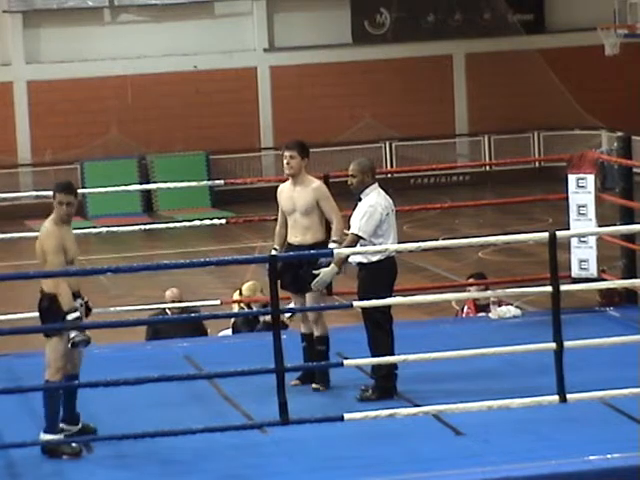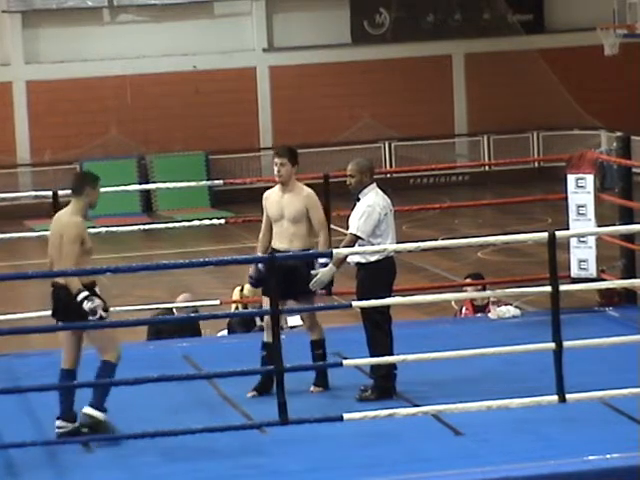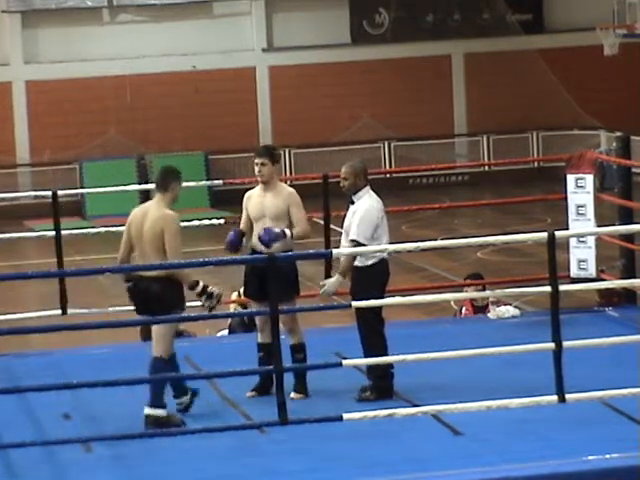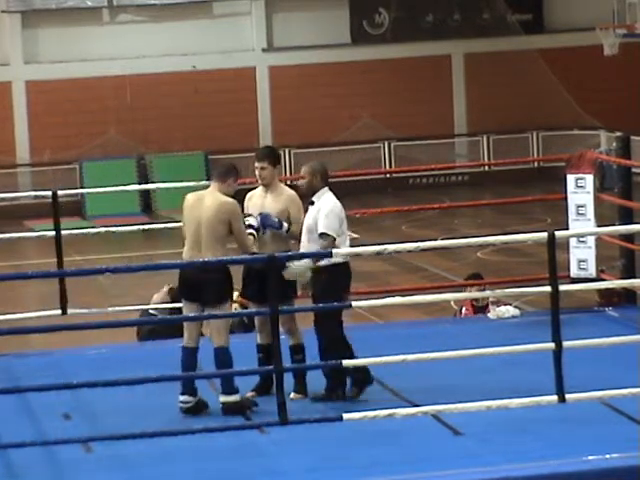
dt=1s
person 1, frame 1
left shoulder: (64, 226)
right shoulder: (52, 233)
right elbow: (59, 281)
left wrist: (81, 300)
right wrist: (74, 319)
left hip: (68, 300)
right hip: (56, 305)
left knee: (73, 365)
right knee: (56, 370)
left ankle: (70, 423)
right ankle: (50, 437)
person 1, frame 2
left shoulder: (60, 217)
right shoulder: (75, 223)
right elbow: (67, 271)
right wrist: (85, 298)
left hip: (62, 294)
right hip: (77, 294)
left knee: (69, 361)
right knee: (111, 353)
left ankle: (66, 421)
right ankle: (94, 412)
person 1, frame 3
left shoulder: (136, 213)
right shoulder: (169, 218)
left elbow: (122, 258)
right elbow: (175, 265)
left wrist: (131, 284)
right wrist: (201, 289)
left hip: (142, 283)
right hip: (163, 286)
left knee: (164, 345)
right knee: (161, 350)
left ankle: (182, 395)
right ankle: (155, 411)
person 1, frame 4
left shoulder: (189, 199)
right shoulder: (230, 205)
right elbow: (246, 249)
right wrist: (251, 229)
left hip: (189, 271)
right hip: (215, 273)
left knee: (190, 338)
right knee: (220, 339)
left ankle: (187, 397)
right ankle: (229, 398)
person 2, frame 1
left shoulder: (317, 188)
right shoulder: (282, 190)
left elbow: (336, 220)
left wrist: (333, 249)
right wrist: (275, 252)
left hip: (314, 252)
right hip: (292, 252)
left knee: (314, 316)
right knee: (302, 316)
left ankle: (322, 374)
right ankle: (309, 370)
person 2, frame 2
left shoulder: (307, 196)
right shoulder: (268, 196)
left elbow: (322, 232)
left wrist: (322, 262)
right wrist: (258, 260)
left hip: (300, 260)
right hip: (275, 260)
left knee: (310, 321)
right knee: (270, 323)
left ankle: (321, 377)
right ankle: (266, 380)
person 2, frame 3
left shoulder: (288, 195)
right shoulder: (249, 197)
left elbow: (305, 229)
right elbow: (244, 229)
left wrist: (283, 234)
right wrist: (237, 236)
left hip: (282, 262)
right hip: (257, 262)
left knee: (289, 323)
right knee: (262, 324)
left ankle: (300, 382)
right ankle: (265, 381)
person 2, frame 4
left shoulder: (289, 197)
right shoulder: (250, 197)
left elbow: (301, 233)
left wrist: (280, 226)
left hip: (280, 264)
right hip: (255, 264)
left knee: (288, 324)
right knee: (261, 325)
left ankle: (300, 381)
right ankle: (265, 380)
person 3, frame 1
left shoulder: (372, 204)
right shoulder: (378, 198)
left elbow: (353, 240)
left wrist: (333, 268)
left hip: (375, 269)
right hip: (379, 266)
left knee: (377, 327)
right knee: (380, 325)
left ankle: (384, 385)
right ankle: (384, 379)
person 3, frame 2
left shoulder: (370, 204)
right shoulder: (377, 198)
left elbow: (351, 240)
left wrist: (331, 269)
left hip: (373, 269)
right hip: (378, 266)
left knee: (376, 327)
right knee: (378, 325)
left ankle: (383, 385)
right ankle: (383, 379)
person 3, frame 3
left shoulder: (366, 207)
right shoulder: (364, 202)
left elbow: (355, 247)
left wrist: (338, 278)
right wrist: (342, 275)
left hip: (369, 271)
right hip: (368, 269)
left knee: (370, 329)
right knee: (371, 327)
left ankle: (381, 386)
right ankle: (381, 379)
person 3, frame 4
left shoulder: (328, 206)
right shoulder: (318, 205)
left elbow: (329, 243)
left wrist: (307, 264)
right wrist: (308, 270)
left hip: (333, 273)
right hip: (324, 272)
left knee: (330, 331)
right knee: (326, 330)
left ankle: (358, 374)
right ankle: (336, 387)
